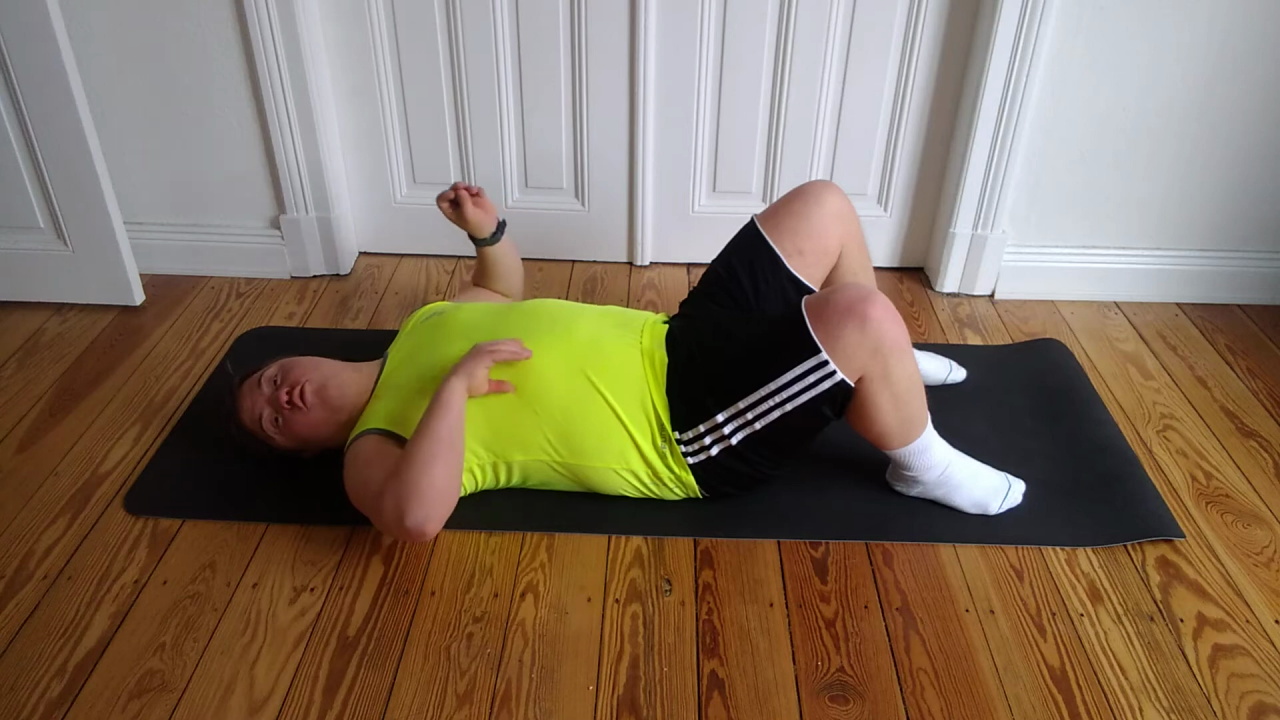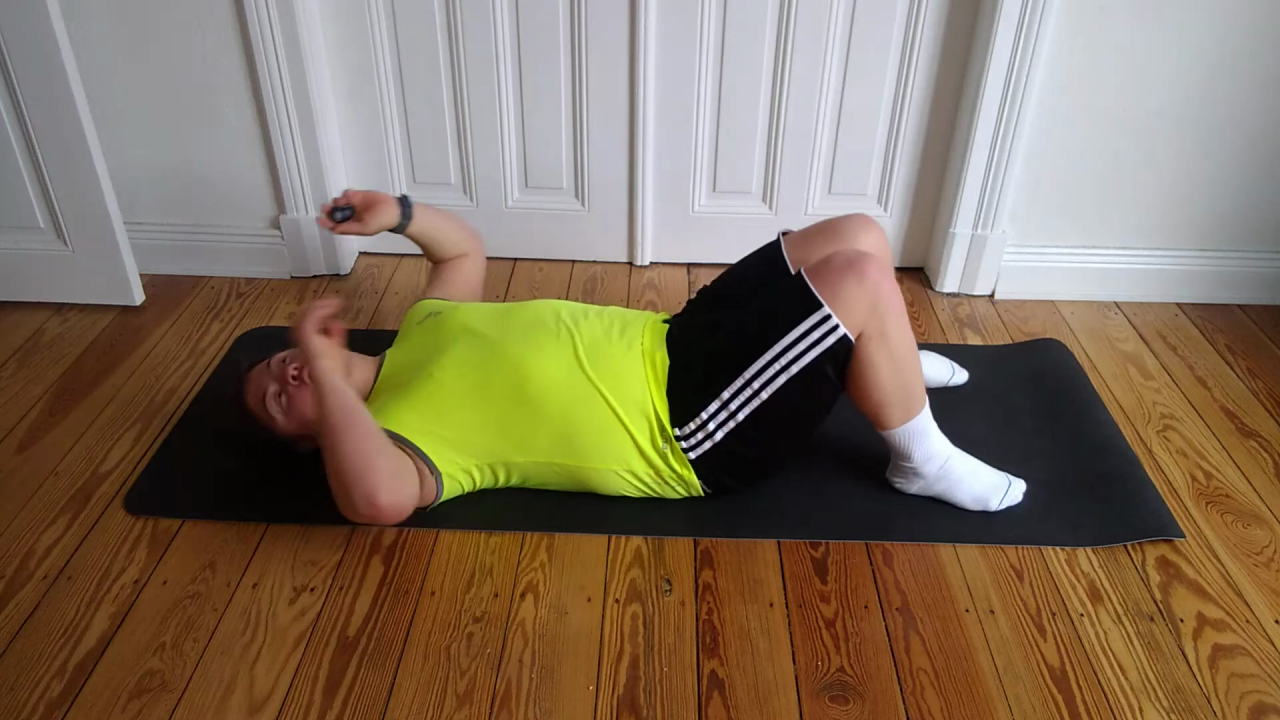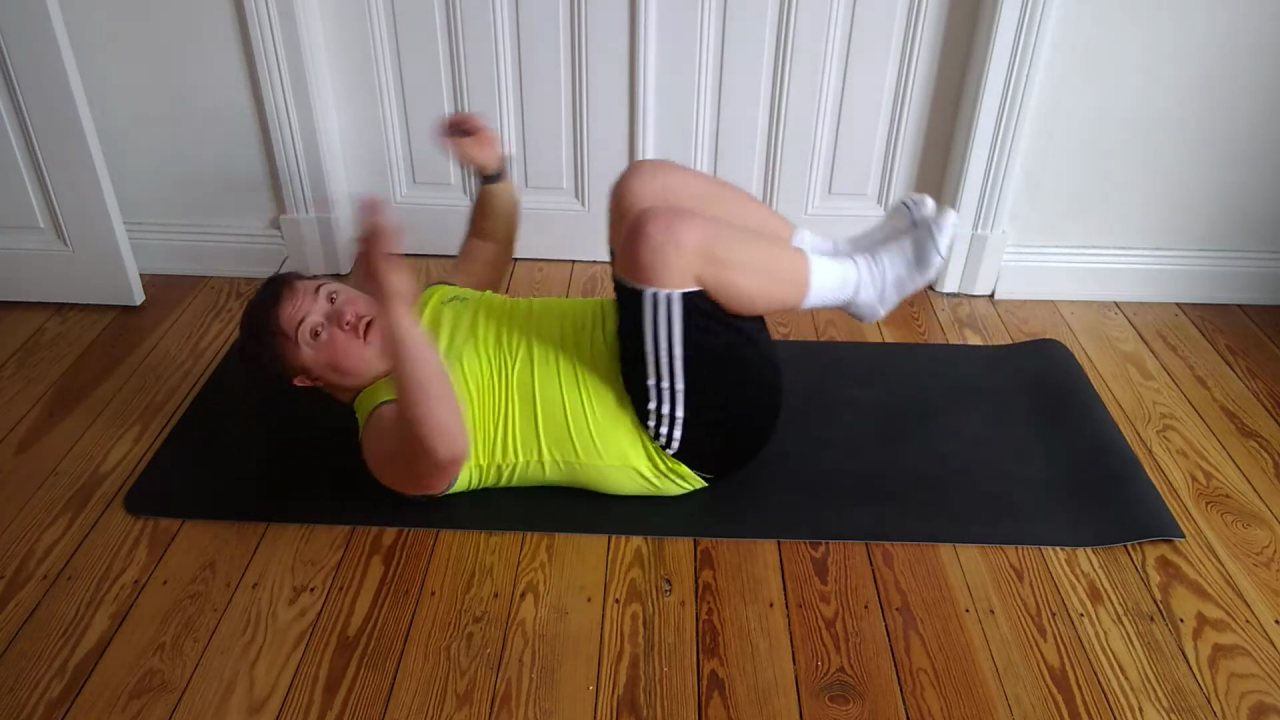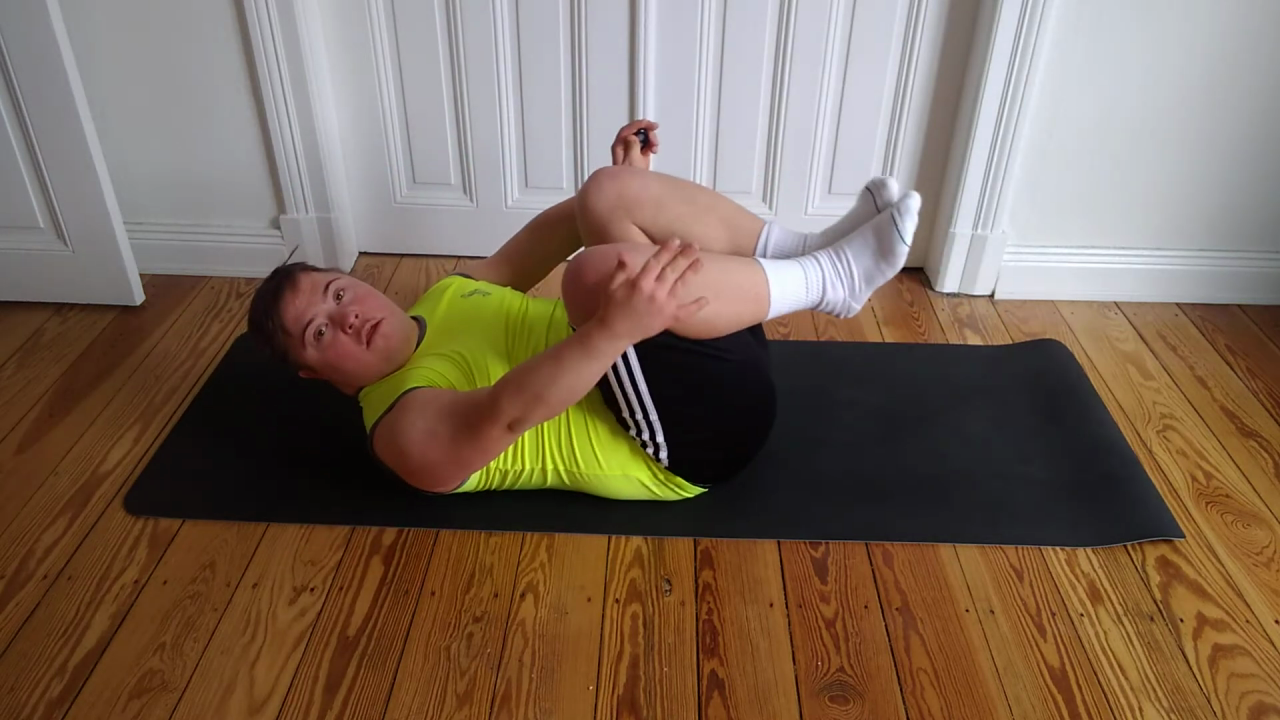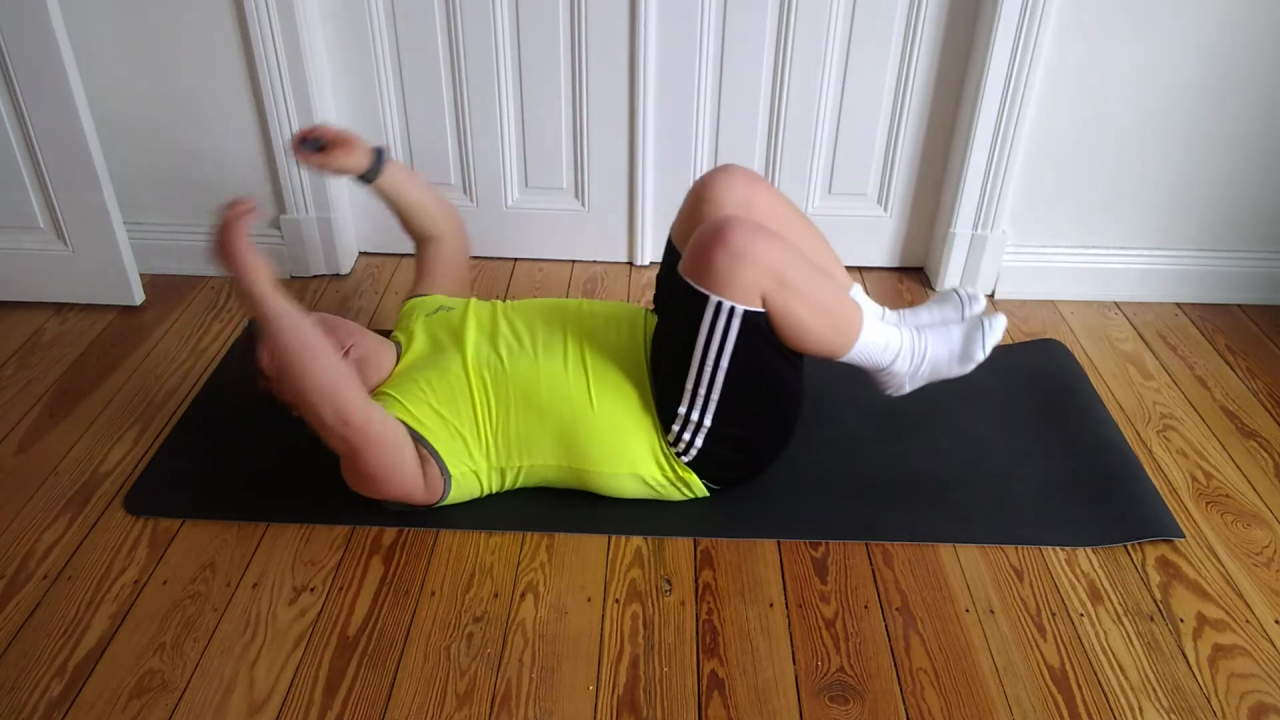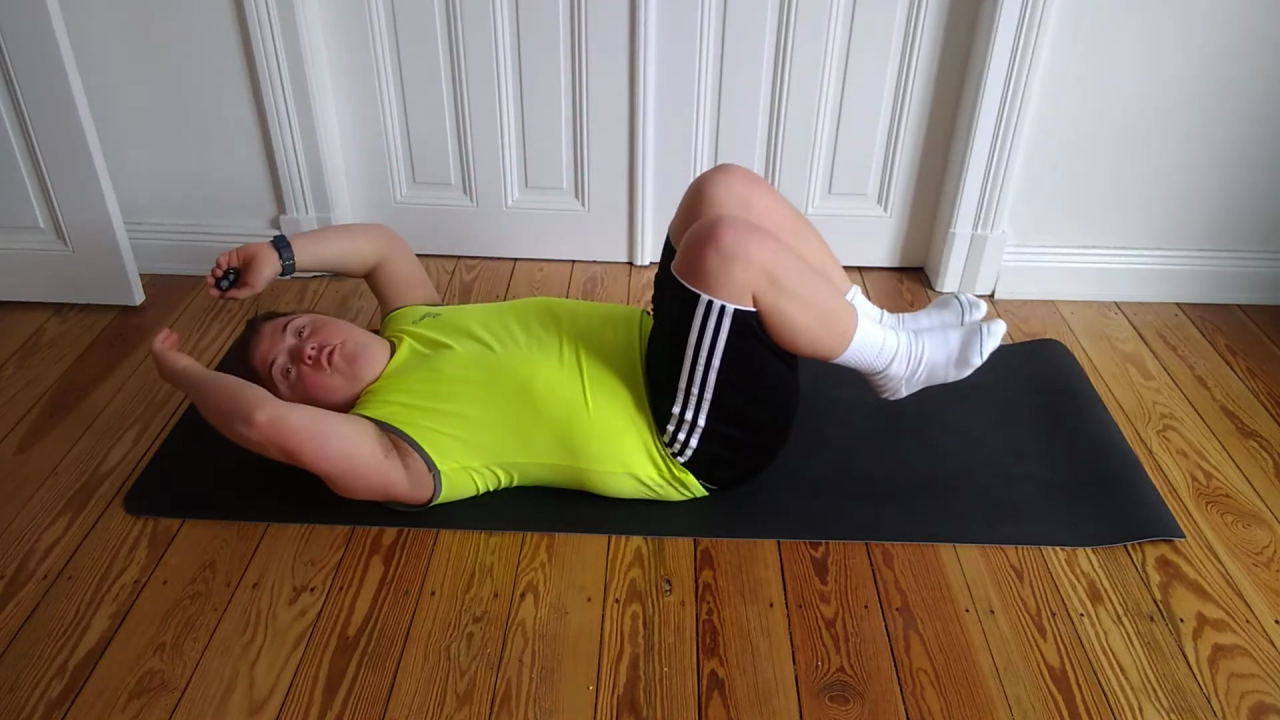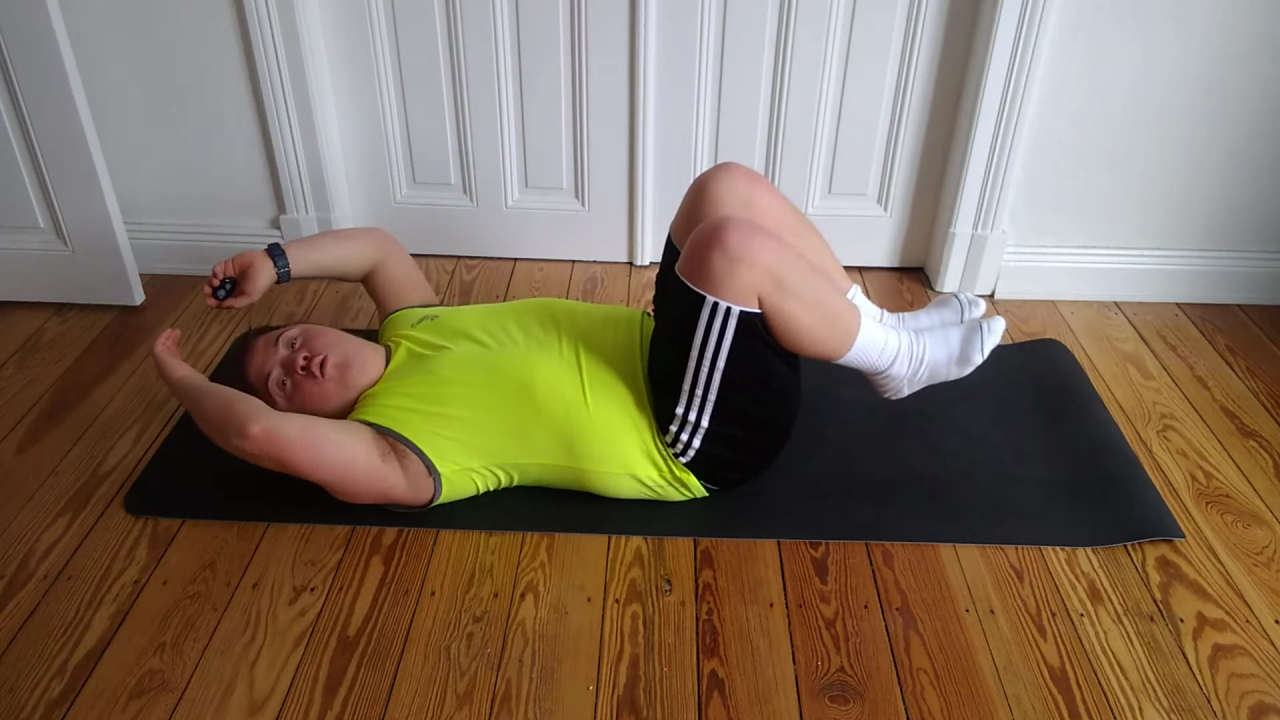
dt=0.7s
person 1, frame 1
left shoulder: (420, 329)
right shoulder: (371, 450)
left elbow: (503, 290)
right elbow: (417, 515)
left wrist: (486, 231)
right wrist: (454, 386)
left hip: (676, 343)
right hip: (693, 440)
left knee: (821, 206)
right knee: (859, 319)
left ankle: (884, 366)
right ankle: (924, 466)
person 1, frame 2
left shoulder: (418, 330)
right shoulder: (379, 434)
left elbow: (465, 249)
right elbow: (377, 498)
left wrist: (397, 212)
right wrist: (327, 366)
left hip: (673, 345)
right hip: (693, 436)
left knee: (860, 236)
right knee: (858, 279)
left ankle: (888, 365)
right ankle: (923, 460)
person 1, frame 3
left shoulder: (438, 306)
right shoulder: (391, 432)
left elbow: (496, 237)
right elbow: (445, 448)
left wrist: (491, 171)
right wrist: (394, 310)
left hip: (655, 351)
right hip: (693, 437)
left knee: (645, 188)
right knee: (663, 234)
left ankle: (843, 265)
right ankle: (862, 281)
person 1, frame 4
left shoulder: (442, 300)
right shoulder: (406, 430)
left elbow: (544, 238)
right elbow: (508, 410)
left wrist: (632, 189)
right wrist: (618, 327)
left hip: (709, 349)
right hip: (699, 441)
left knee: (607, 194)
right knee: (599, 275)
left ankle: (809, 255)
right ankle: (830, 279)
person 1, frame 5
left shoulder: (425, 321)
right shoulder: (383, 462)
left elbow: (443, 225)
right elbow: (335, 404)
left wrist: (371, 162)
right wrist: (256, 282)
left hip: (661, 354)
right hip: (692, 441)
left knee: (727, 193)
right knee: (737, 243)
left ankle: (877, 332)
right ankle: (900, 358)
person 1, frame 6
left shoulder: (411, 331)
right shoulder: (378, 451)
left elbow: (379, 243)
right elbow: (263, 424)
left wrist: (280, 252)
right wrist: (177, 368)
left hip: (655, 349)
right hip: (691, 440)
left knee: (728, 188)
right knee: (732, 243)
left ankle: (878, 334)
right ankle: (898, 355)
person 1, frame 7
left shoulder: (410, 333)
right shoulder: (380, 451)
left elbow: (377, 247)
right elbow: (259, 434)
left wrist: (273, 262)
right wrist: (179, 376)
left hip: (658, 348)
right hip: (693, 438)
left knee: (729, 188)
right knee: (737, 247)
left ankle: (879, 333)
right ankle: (902, 358)
